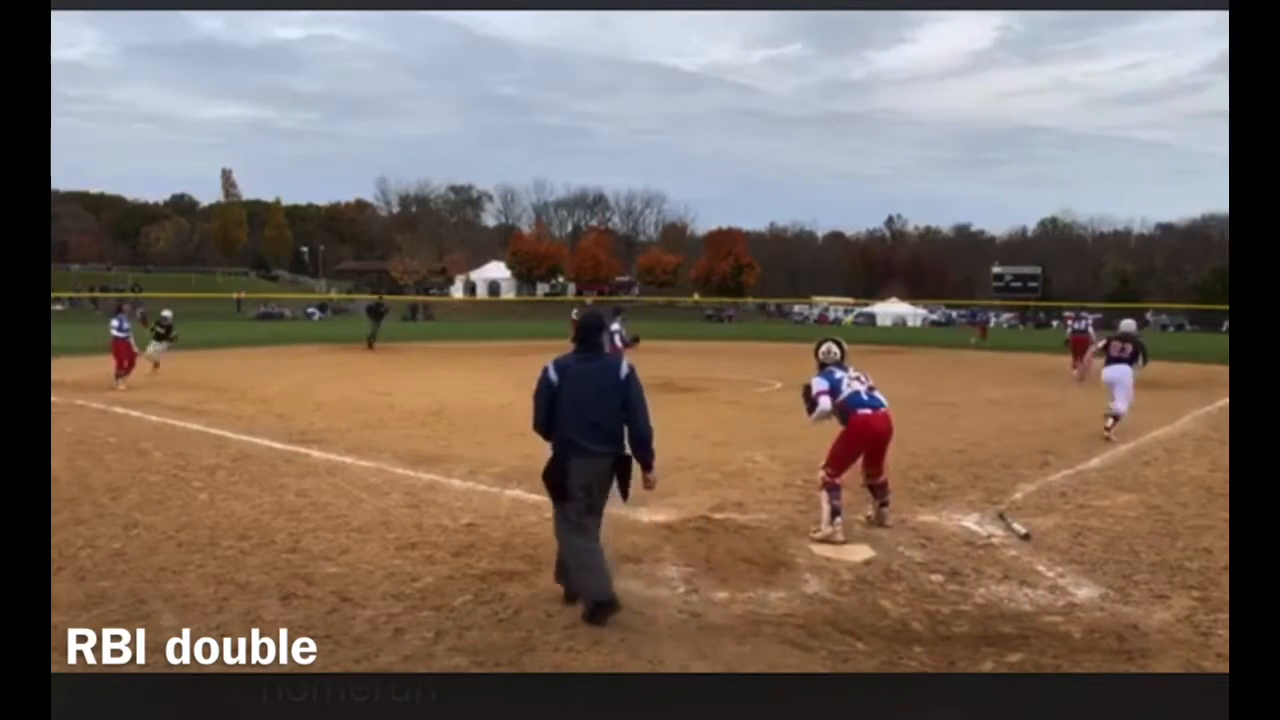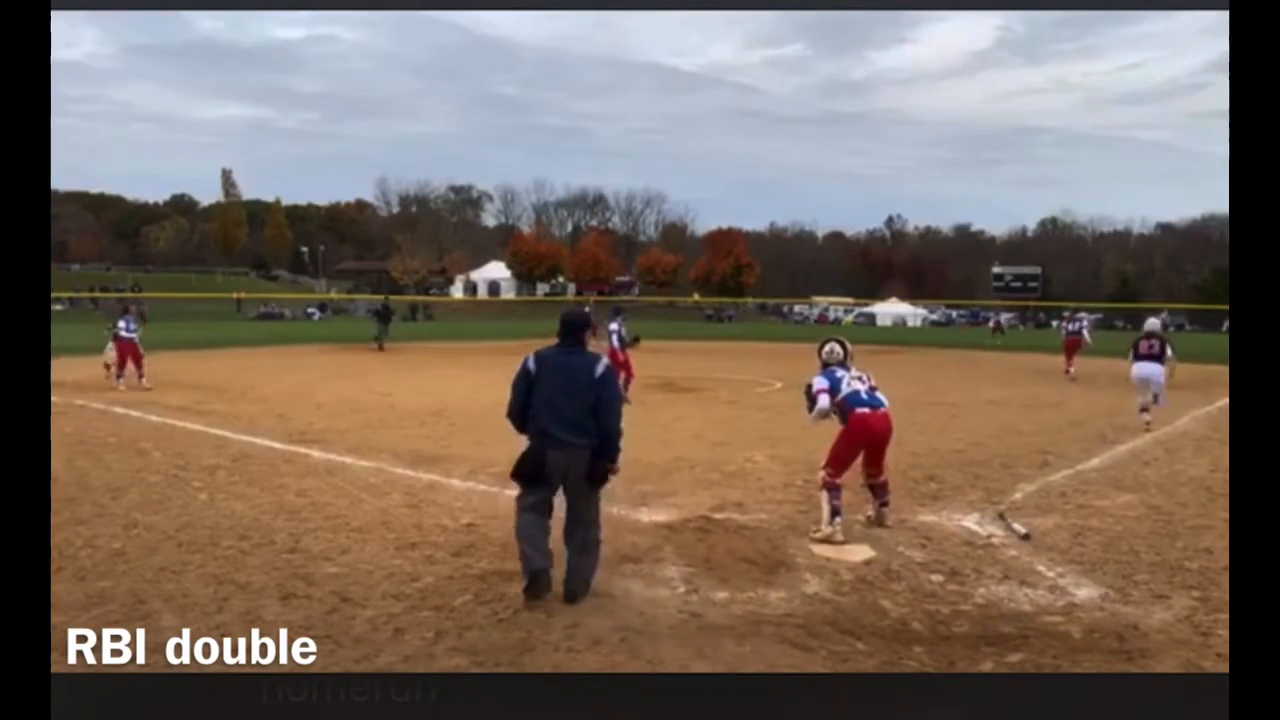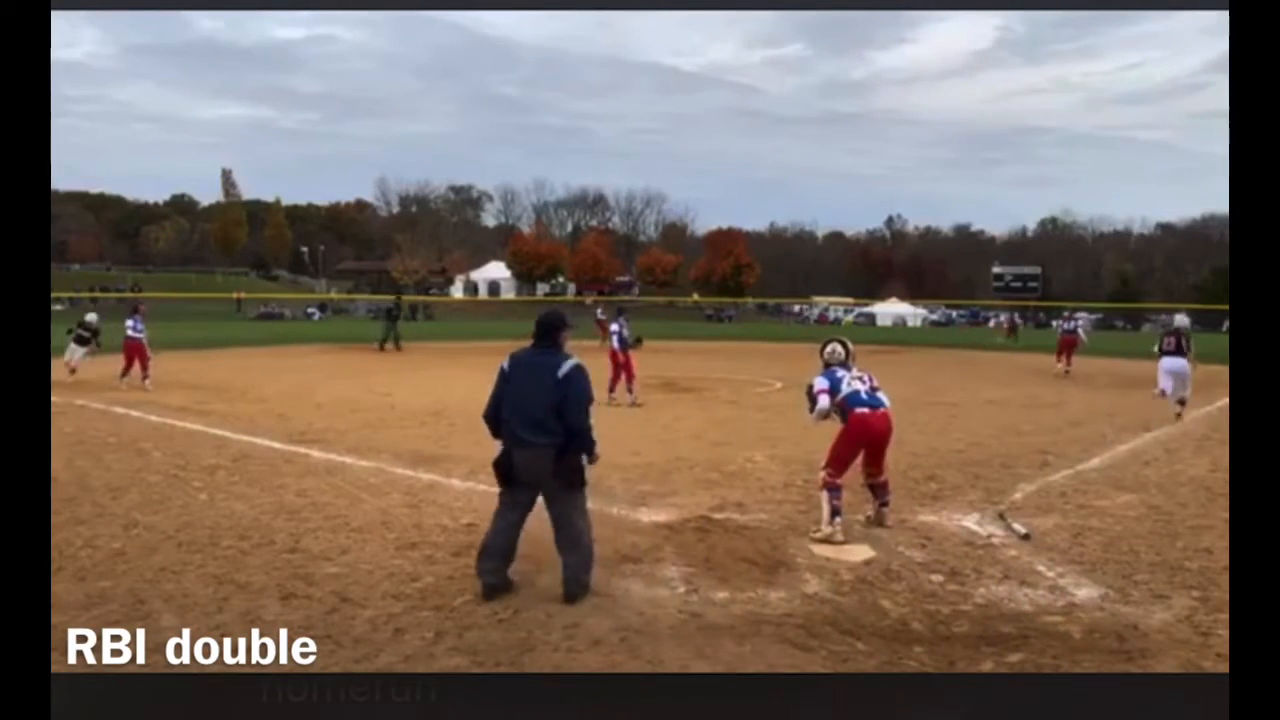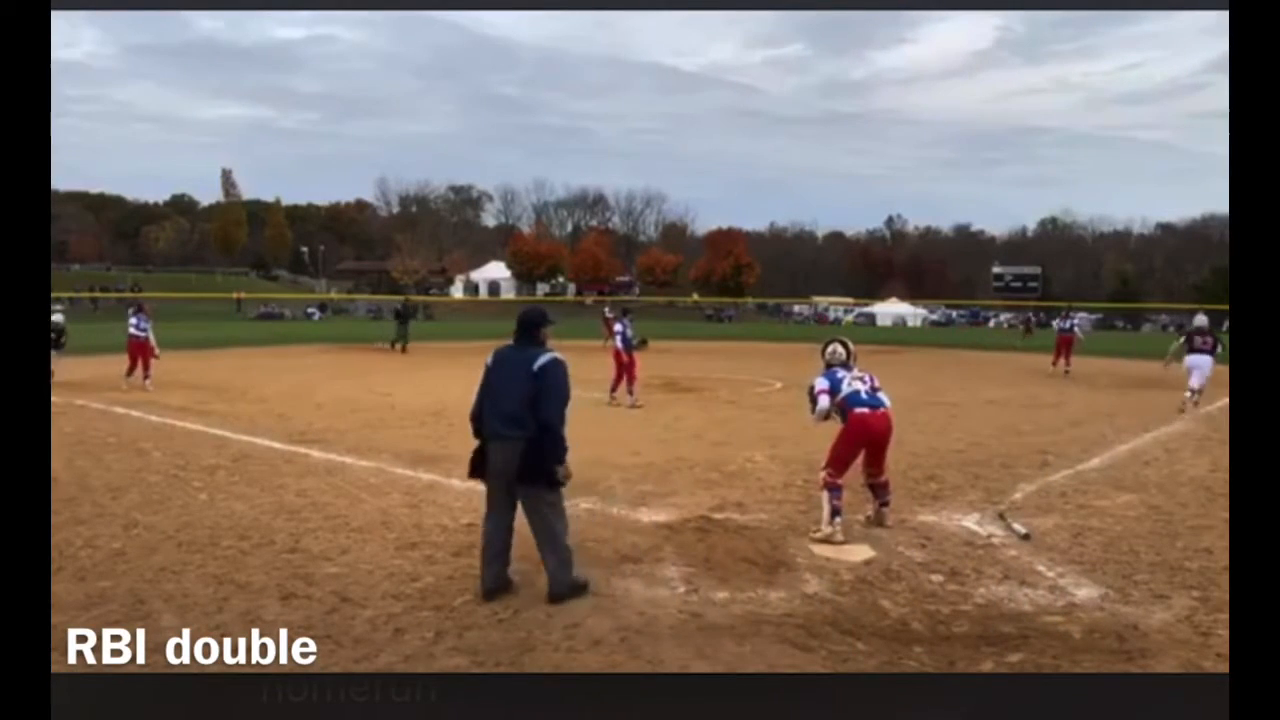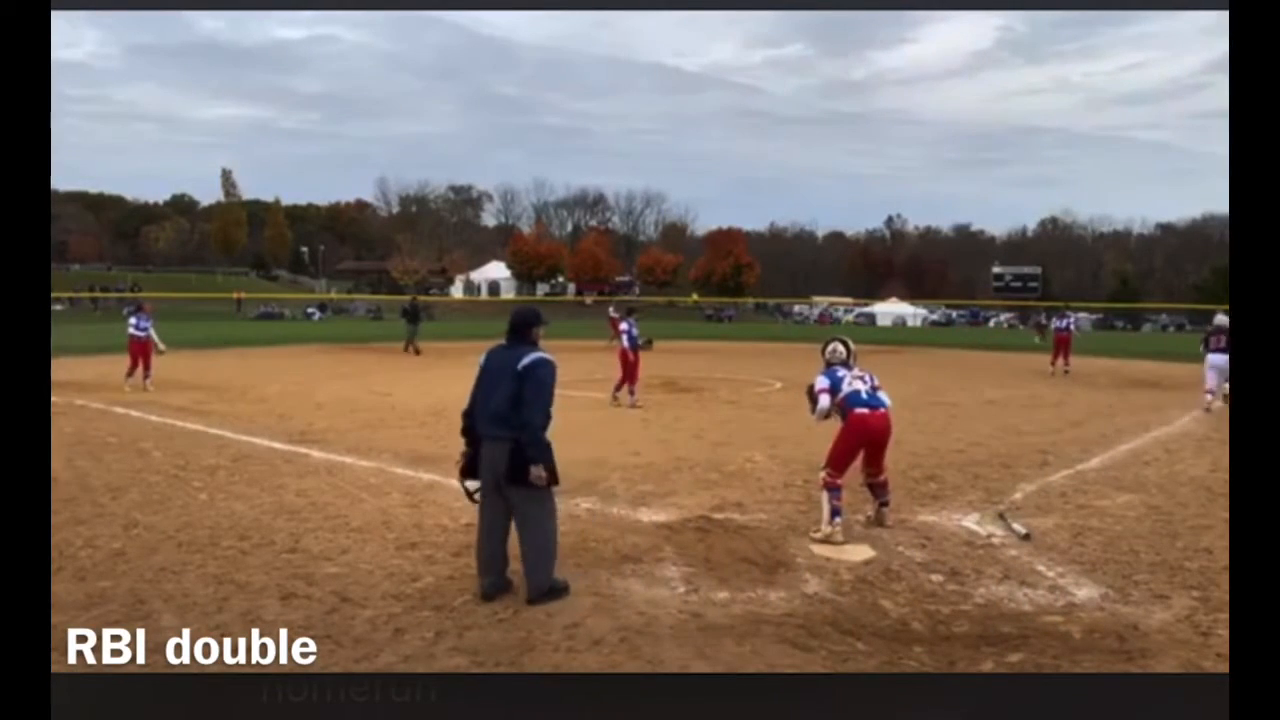
dt=0.2s
person 1, frame 1
left shoulder: (555, 370)
right shoulder: (620, 369)
left elbow: (541, 423)
right elbow: (638, 423)
right wrist: (647, 465)
left hip: (569, 463)
right hip: (606, 461)
left knee: (573, 528)
right knee: (587, 524)
left ankle: (600, 596)
right ankle: (576, 586)
person 1, frame 2
left shoulder: (536, 361)
right shoulder: (599, 367)
left elbow: (515, 410)
right elbow: (610, 420)
right wrist: (610, 457)
left hip: (544, 453)
right hip: (584, 455)
left knee: (531, 510)
right knee: (584, 521)
left ankle: (538, 572)
right ankle: (576, 585)
person 1, frame 3
left shoulder: (512, 362)
right shoulder: (569, 368)
left elbow: (492, 411)
right elbow: (576, 420)
left wrist: (506, 439)
right wrist: (588, 448)
left hip: (518, 454)
right hip: (555, 455)
left knee: (508, 516)
right knee: (572, 520)
left ankle: (492, 579)
right ankle: (575, 583)
person 1, frame 4
left shoulder: (497, 358)
right shoulder: (549, 362)
left elbow: (479, 408)
right elbow: (552, 418)
left wrist: (485, 441)
right wrist: (559, 458)
left hip: (496, 447)
right hip: (529, 451)
left knee: (497, 515)
right knee: (548, 517)
left ankle: (493, 581)
right ankle: (562, 583)
person 1, frame 5
left shoulder: (491, 357)
right shoulder: (538, 362)
left elbow: (473, 407)
right elbow: (534, 416)
left wrist: (471, 444)
right wrist: (536, 459)
left hip: (489, 447)
right hip: (518, 451)
left knee: (492, 516)
right knee: (536, 517)
left ankle: (492, 581)
right ankle: (540, 585)
person 2, frame 1
left shoulder: (821, 379)
right shoulder: (858, 375)
left elbow: (825, 408)
right elbow: (882, 401)
left wrist: (814, 417)
left hip: (860, 423)
right hip: (884, 420)
left knee: (829, 474)
right knee: (874, 468)
left ankle: (832, 527)
right ankle: (882, 513)
person 2, frame 2
left shoulder: (823, 378)
right shoulder: (861, 375)
left elbow: (823, 406)
right elbow: (884, 402)
left wrist: (814, 415)
left hip: (859, 422)
right hip: (884, 420)
left knee: (830, 473)
right knee: (874, 467)
left ankle: (832, 527)
right ankle: (882, 513)
person 2, frame 3
left shoulder: (824, 378)
right shoulder: (864, 375)
left elbow: (823, 406)
right elbow: (885, 402)
left wrist: (815, 416)
left hip: (859, 422)
right hip: (883, 420)
left knee: (831, 473)
right knee: (874, 467)
left ankle: (832, 527)
right ankle: (881, 513)
person 2, frame 4
left shoulder: (825, 378)
right shoulder: (866, 376)
left elbow: (823, 406)
right elbow: (886, 403)
left wrist: (817, 417)
left hip: (859, 421)
right hip: (883, 420)
left knee: (831, 474)
right knee: (875, 467)
left ankle: (832, 527)
right ankle: (882, 512)
person 2, frame 5
left shoulder: (825, 376)
right shoulder: (865, 375)
left elbow: (823, 406)
right elbow: (886, 402)
left wrist: (818, 416)
left hip: (858, 421)
right hip: (882, 420)
left knee: (831, 473)
right knee: (874, 468)
left ankle: (832, 527)
right ankle: (882, 513)
